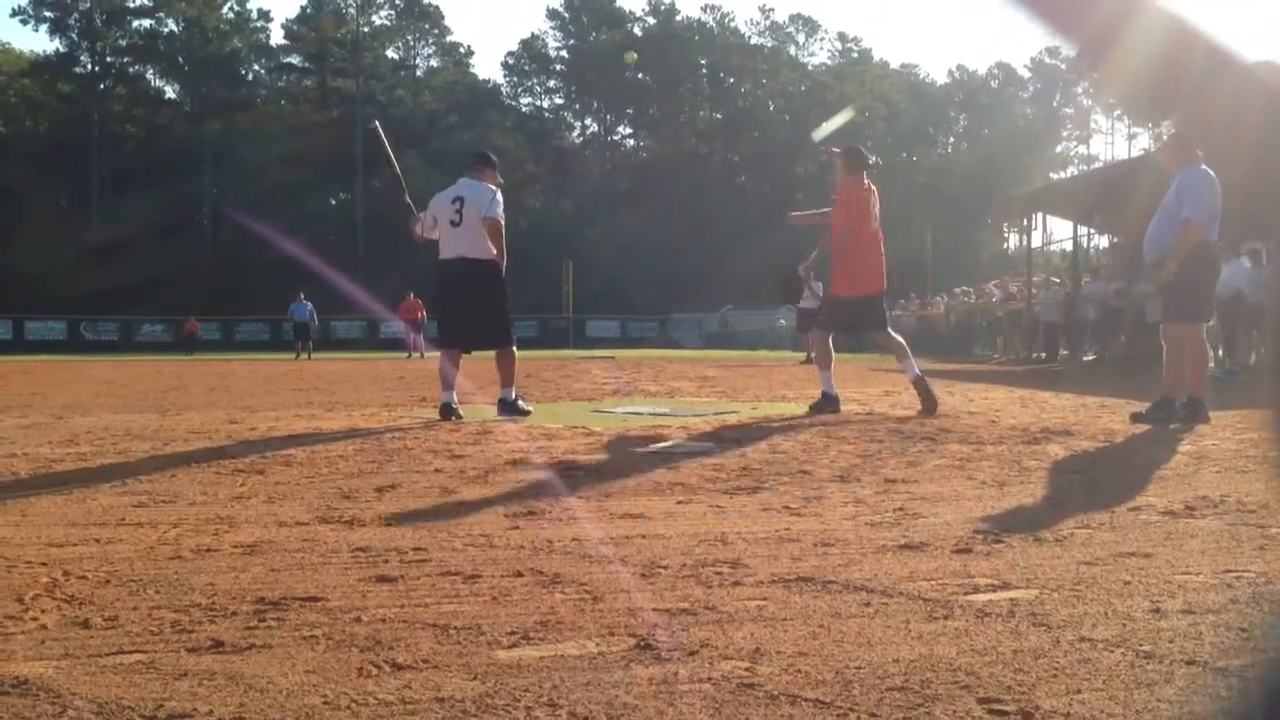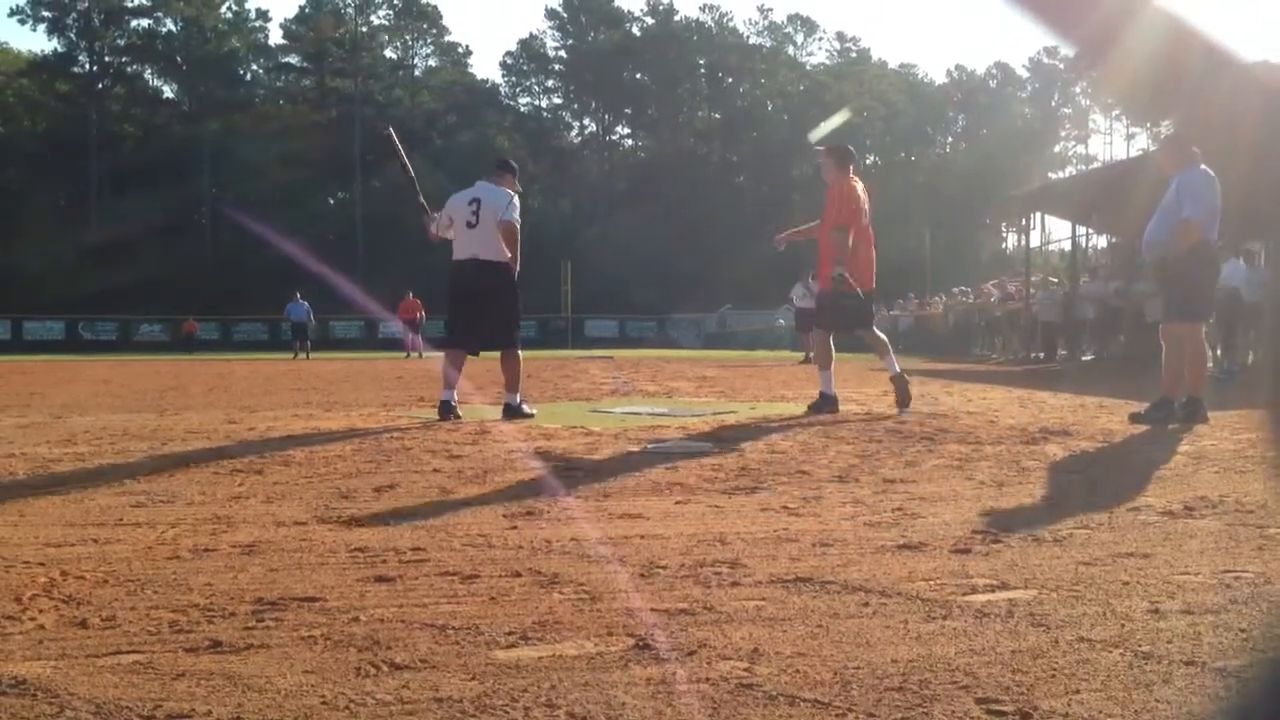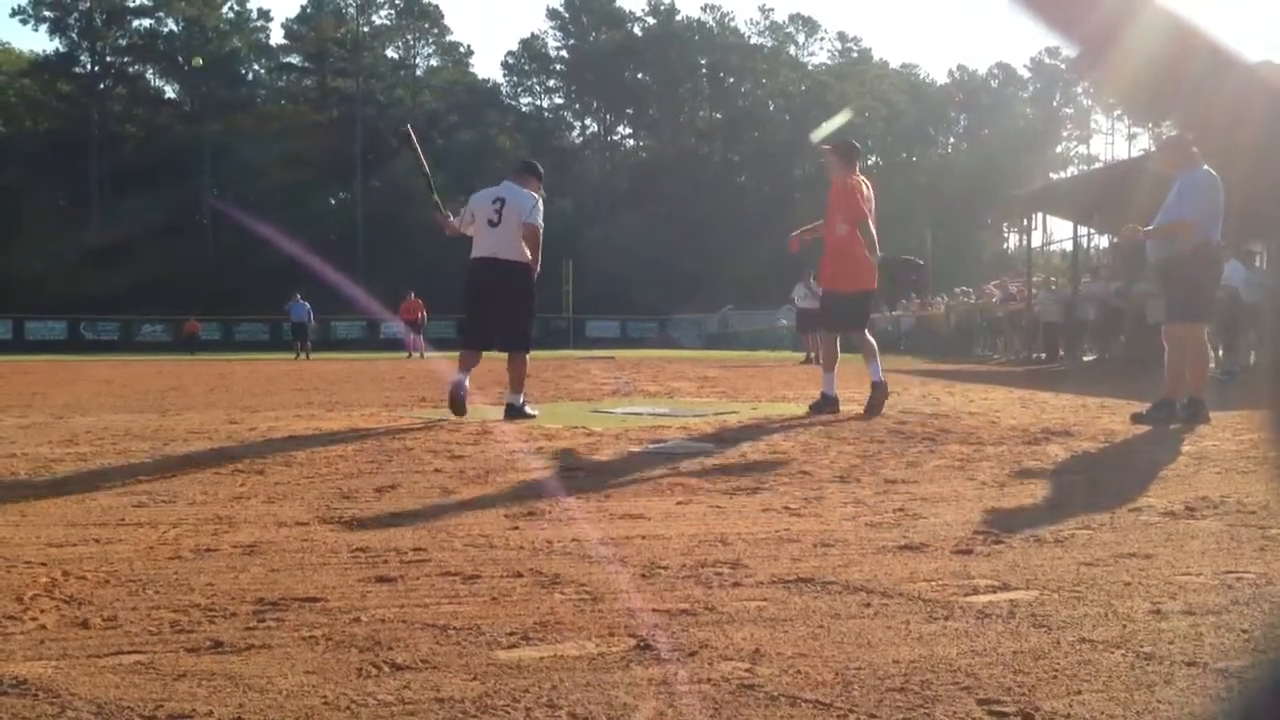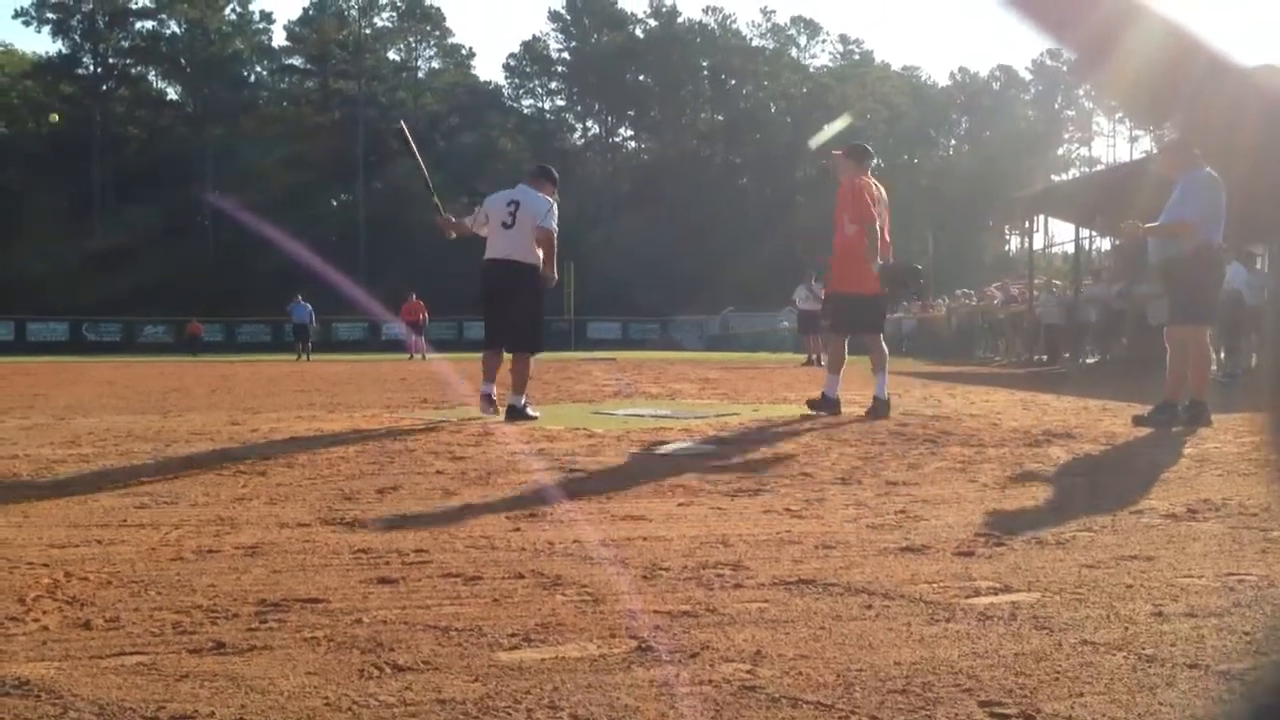
dt=0.2s
person 1, frame 1
left shoulder: (1195, 177)
right shoulder: (1185, 179)
left elbow: (1194, 225)
left wrist: (1173, 262)
right wrist: (1167, 265)
left hip: (1189, 265)
right hip: (1178, 267)
left knee: (1188, 332)
right knee: (1172, 334)
left ankle: (1194, 404)
right ankle: (1168, 402)
person 1, frame 2
left shoulder: (1196, 177)
right shoulder: (1184, 180)
left elbow: (1192, 226)
left wrist: (1157, 248)
right wrist: (1151, 249)
left hip: (1190, 263)
right hip: (1178, 265)
left knee: (1188, 332)
right knee: (1171, 334)
left ankle: (1193, 404)
right ankle: (1168, 402)
person 1, frame 3
left shoulder: (1199, 178)
right shoulder: (1187, 181)
left elbow: (1185, 226)
left wrist: (1143, 234)
right wrist: (1145, 233)
left hip: (1194, 264)
right hip: (1180, 265)
left knee: (1190, 333)
right knee: (1173, 335)
left ankle: (1195, 404)
right ankle: (1170, 403)
person 1, frame 4
left shoulder: (1200, 180)
right shoulder: (1189, 184)
left elbow: (1184, 227)
left wrist: (1143, 231)
right wrist: (1146, 232)
left hip: (1196, 265)
right hip: (1183, 267)
left knee: (1191, 335)
right knee: (1176, 337)
left ankle: (1196, 407)
right ankle: (1175, 405)
person 2, frame 1
left shoulder: (849, 192)
right shoulder: (868, 189)
left elbow: (836, 234)
left wrist: (810, 262)
right wrist: (807, 216)
left hip: (848, 279)
right hip: (873, 278)
left knee: (822, 333)
right knee: (883, 333)
left ankle: (829, 396)
right ankle: (918, 380)
person 2, frame 2
left shoulder: (840, 189)
right shoulder: (855, 186)
left elbow: (843, 231)
right elbow: (827, 225)
left wrist: (839, 268)
right wrist: (791, 235)
left hip: (842, 276)
right hip: (861, 276)
left knee: (822, 333)
right knee: (867, 329)
left ankle: (828, 396)
right ankle: (896, 374)
person 2, frame 3
left shoulder: (845, 186)
right shoulder: (861, 184)
left elbow: (863, 223)
left wrist: (874, 255)
right wrist: (803, 233)
left hip: (842, 275)
right hip: (863, 275)
left knee: (829, 333)
right knee: (859, 330)
left ankle: (828, 397)
right ankle: (877, 381)
person 2, frame 4
left shoulder: (853, 187)
right shoulder: (876, 188)
left elbow: (870, 226)
left wrist: (874, 262)
right wrist: (835, 254)
left hip: (852, 279)
right hip: (875, 279)
left knee: (835, 334)
right knee: (873, 336)
left ankle: (830, 397)
right ankle: (881, 398)
person 3, frame 1
left shoulder: (440, 198)
right shoulder: (488, 193)
left elbow: (421, 234)
right elbow: (493, 224)
left wrist: (418, 221)
right wrist: (502, 257)
left hip: (449, 272)
right hip: (483, 271)
left knee: (451, 342)
right knee: (503, 339)
left ankle: (448, 401)
right ankle: (508, 398)
person 3, frame 2
left shoulder: (457, 198)
right shoulder: (506, 197)
left elbow: (436, 234)
right elbow: (509, 227)
left wrist: (432, 222)
right wrist: (515, 261)
left hip: (461, 272)
right hip: (496, 273)
left knee: (457, 342)
right knee: (509, 342)
left ankle: (448, 399)
right ankle: (512, 402)
person 3, frame 3
left shoulder: (480, 197)
right shoulder: (530, 199)
left elbow: (457, 228)
right elbow: (532, 231)
left wrist: (446, 222)
right wrist: (535, 262)
left hip: (480, 270)
right hip: (514, 272)
left knee: (474, 337)
right knee: (518, 343)
left ankle: (461, 381)
right ankle: (515, 403)
person 3, frame 4
left shoulder: (495, 199)
right shoulder: (544, 203)
left elbow: (469, 226)
right elbow: (546, 235)
left wrist: (449, 224)
right wrist: (551, 271)
left hip: (493, 271)
right hip: (524, 274)
left knee: (494, 340)
right knee: (523, 344)
left ankle: (488, 392)
right ankle: (517, 404)
